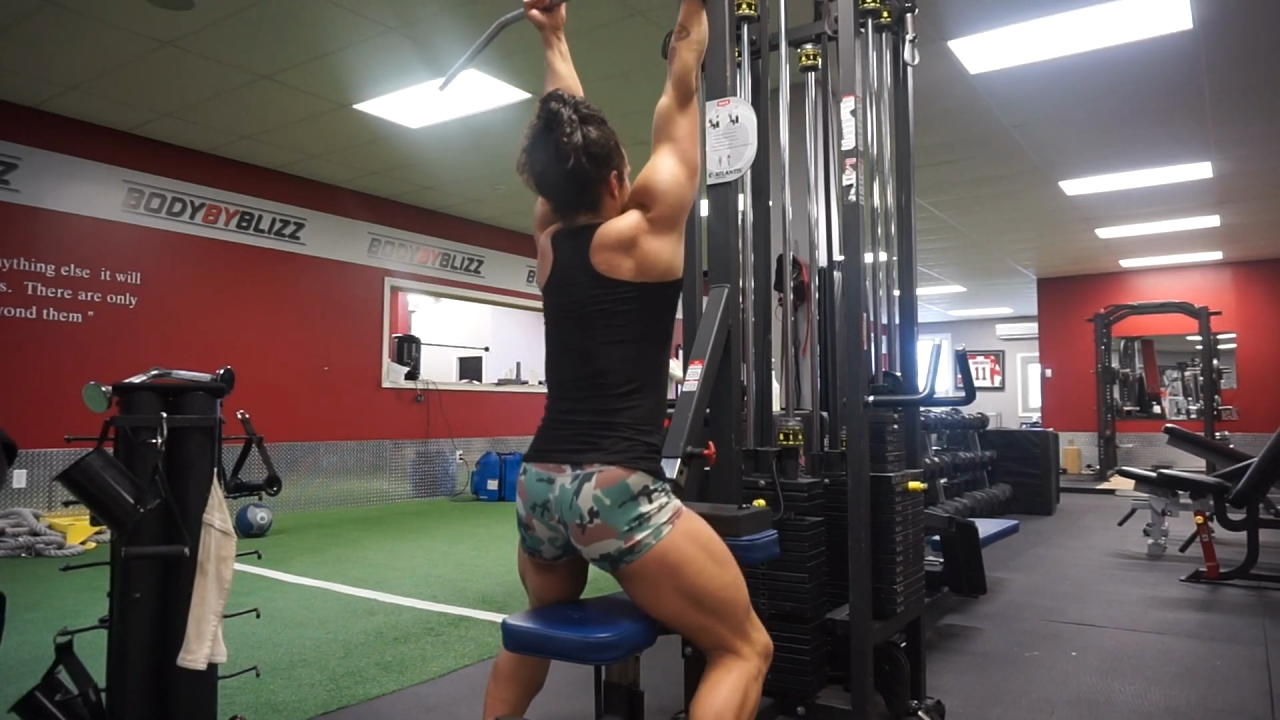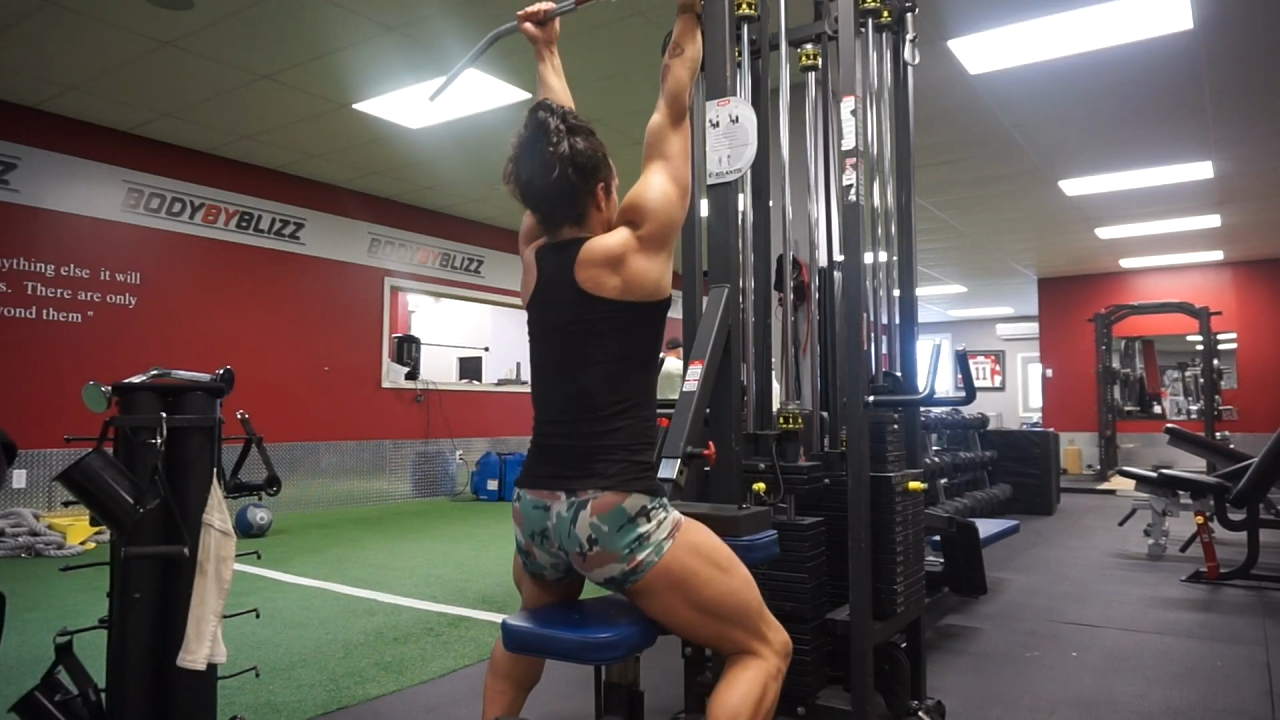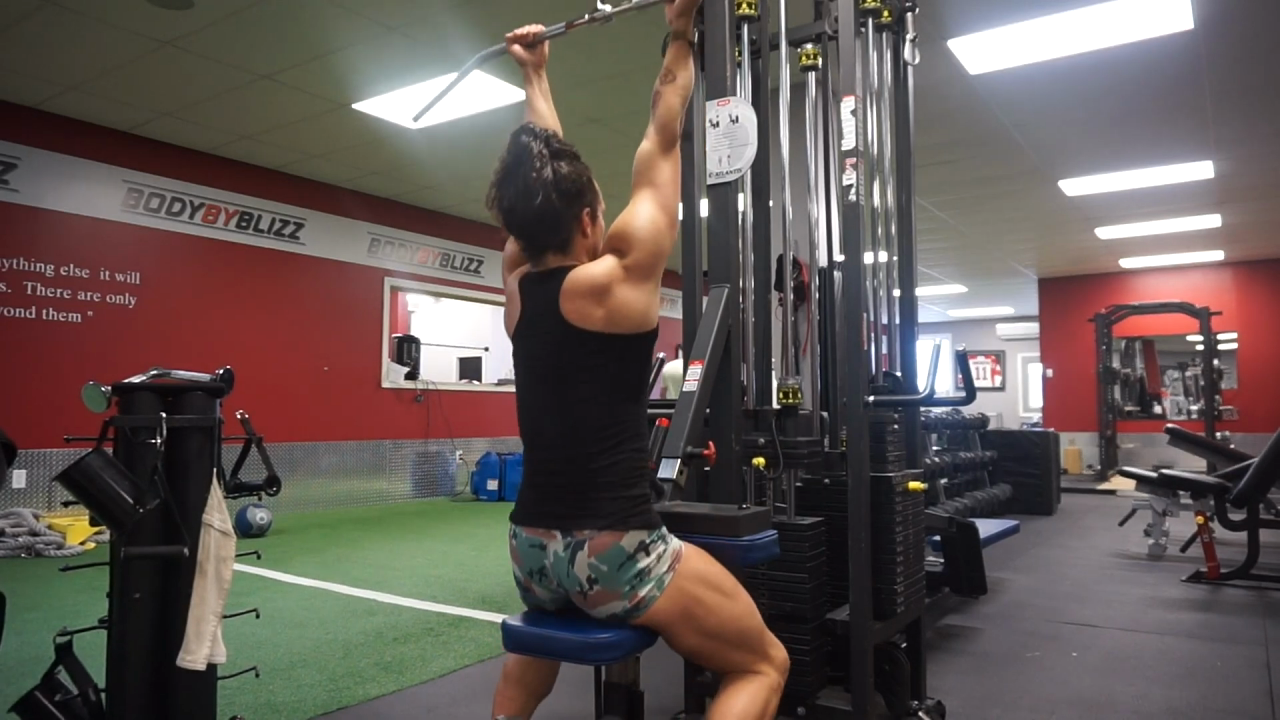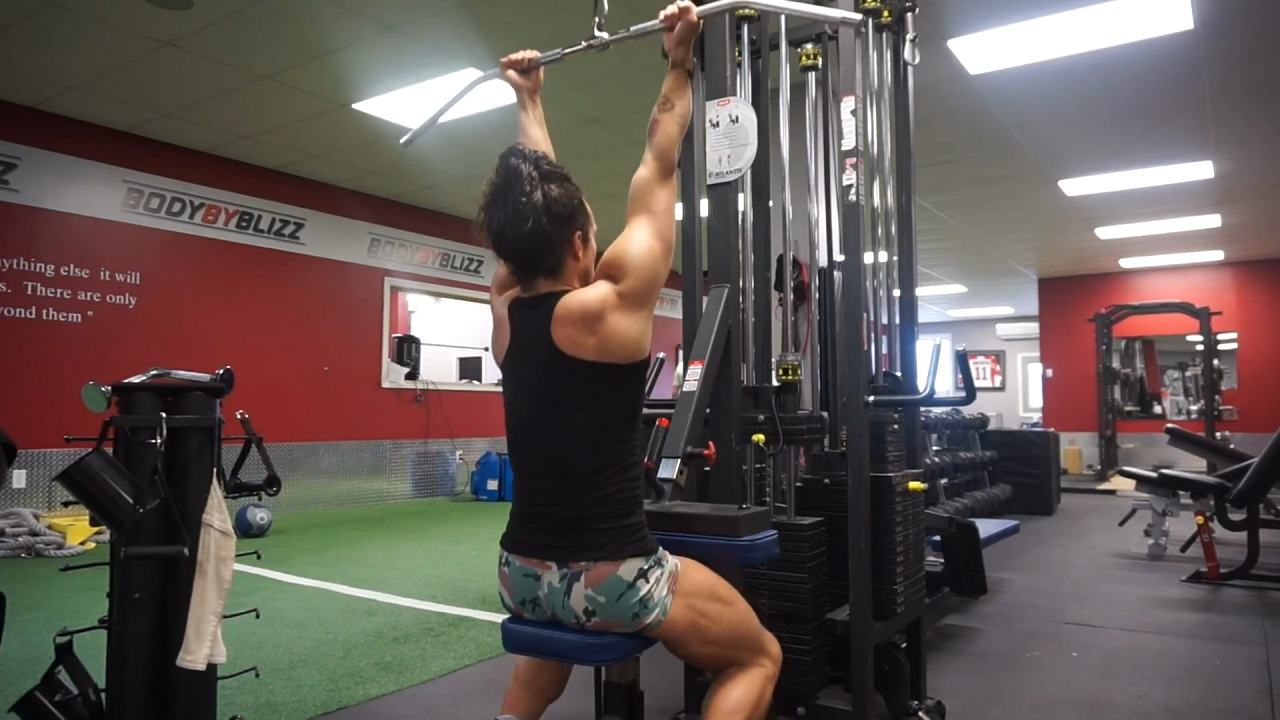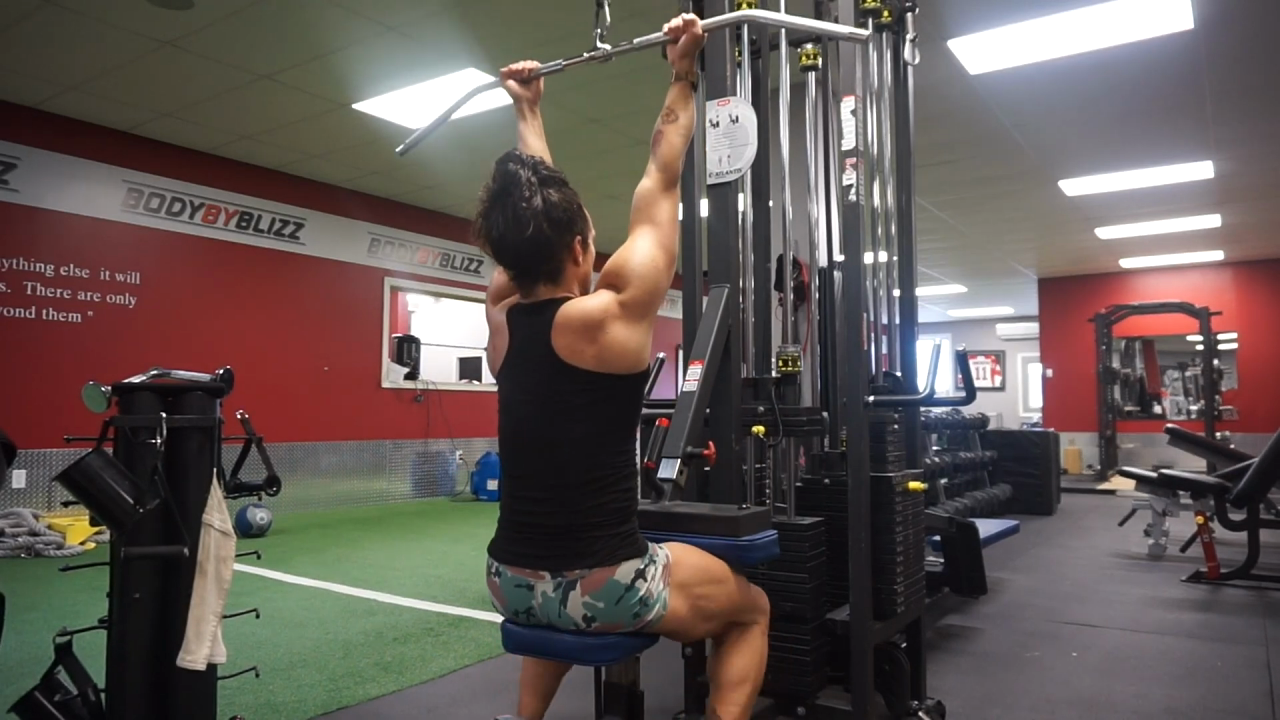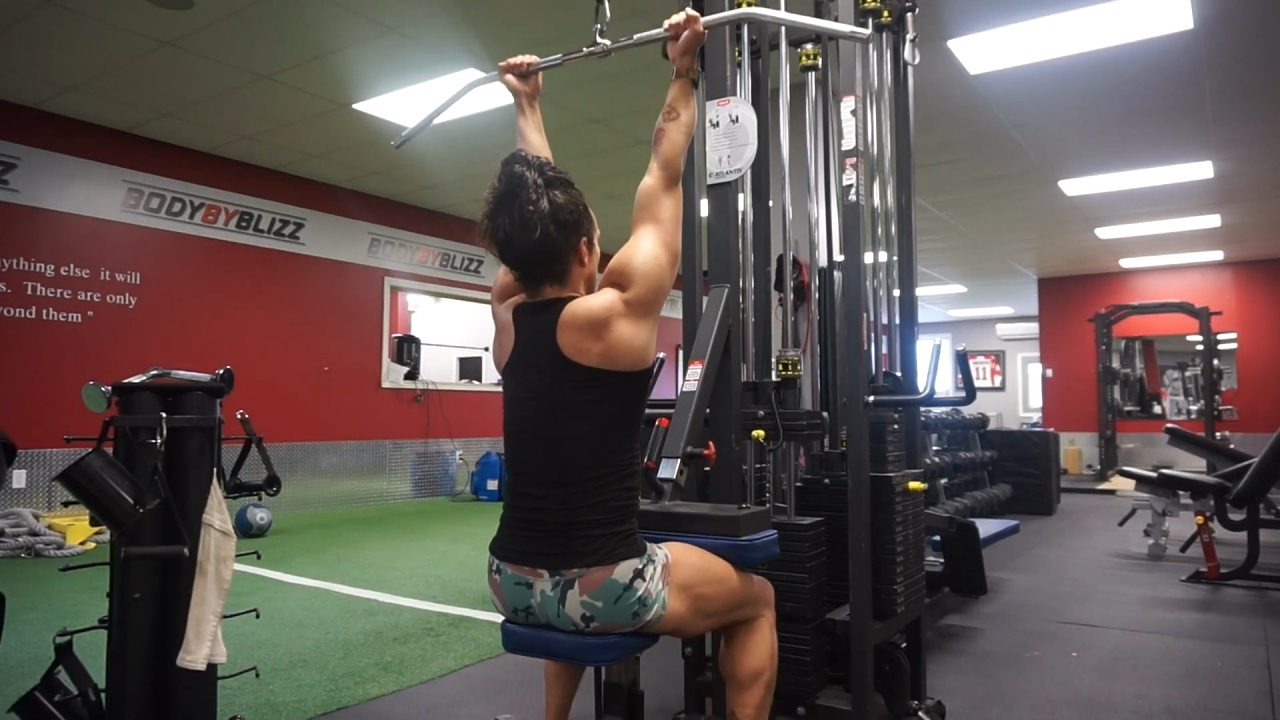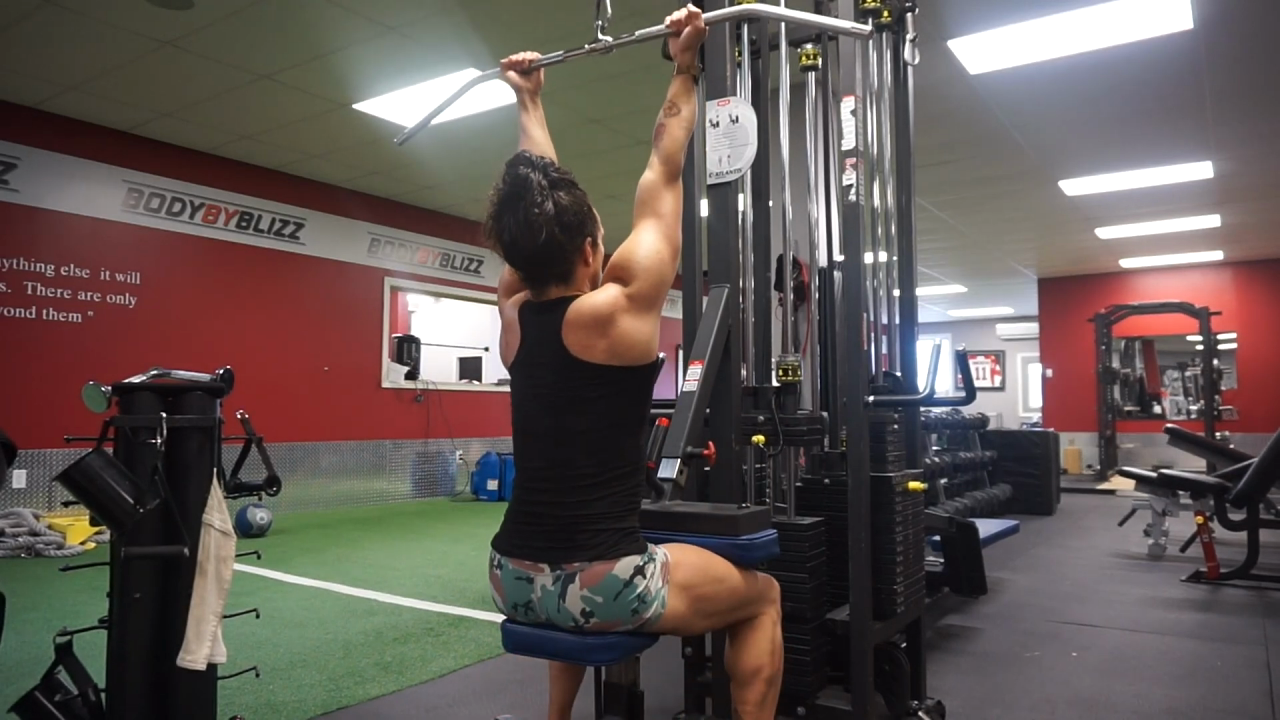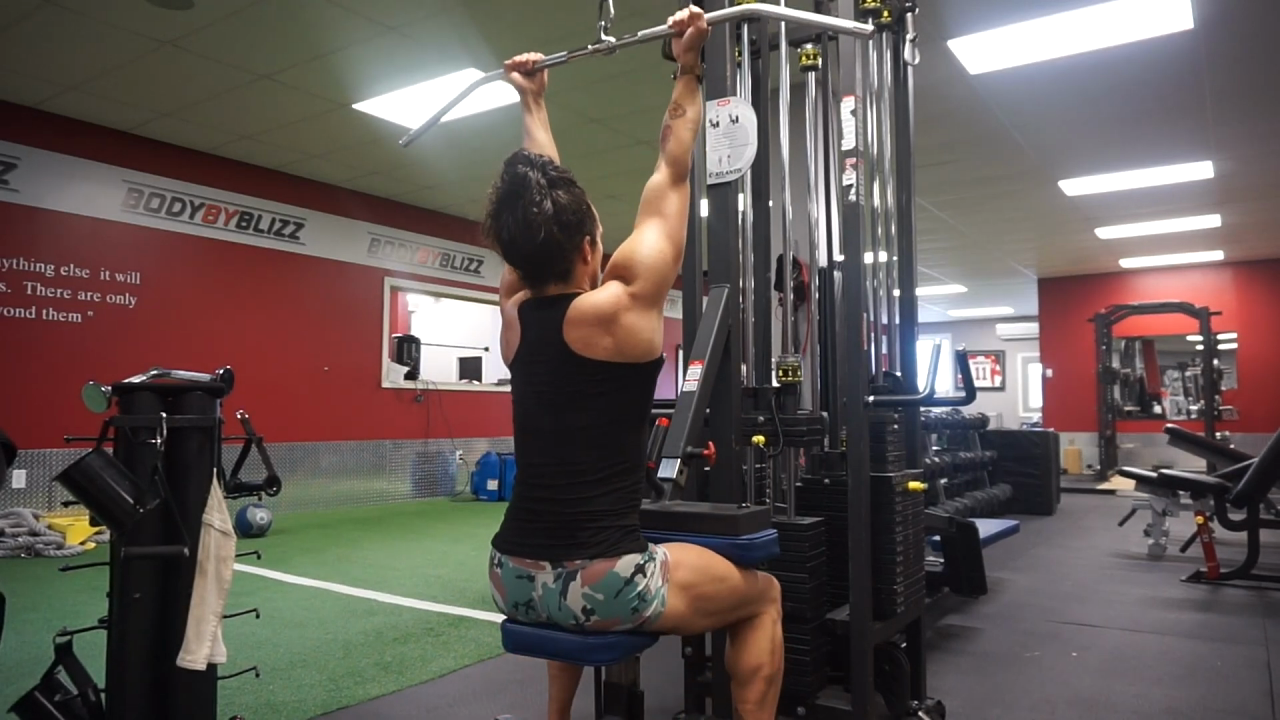
dt=0.2s
person 1, frame 1
left shoulder: (548, 240)
right shoulder: (643, 231)
left elbow: (566, 130)
right elbow: (679, 99)
left hip: (541, 484)
right hip: (616, 491)
right knee: (744, 650)
person 1, frame 2
left shoulder: (532, 254)
right shoulder: (629, 250)
left elbow: (554, 149)
right elbow: (671, 118)
left hip: (537, 508)
right hip: (614, 513)
right knee: (765, 649)
person 1, frame 3
left shoulder: (517, 282)
right shoulder: (613, 281)
left elbow: (542, 172)
right elbow: (660, 146)
left wrist: (534, 76)
left hip: (533, 547)
right hip: (610, 550)
person 1, frame 4
left shoulder: (505, 307)
right shoulder: (609, 307)
left elbow: (535, 193)
right elbow: (657, 173)
left wrist: (528, 100)
right wrist: (680, 65)
left hip: (521, 577)
right hip: (605, 580)
left knee: (560, 621)
right knee: (756, 654)
person 1, frame 5
left shoulder: (501, 313)
right shoulder: (612, 314)
left elbow: (530, 205)
right elbow: (661, 181)
left wrist: (528, 109)
right wrist: (683, 76)
left hip: (511, 583)
right hip: (599, 586)
right knee: (750, 606)
person 1, frame 6
left shoulder: (507, 313)
right shoulder: (617, 312)
left elbow: (533, 199)
right elbow: (663, 181)
left wrist: (526, 106)
right wrist: (685, 75)
left hip: (513, 584)
right hip: (596, 589)
right knee: (756, 598)
person 1, frame 7
left shoulder: (514, 310)
right shoulder: (620, 308)
left elbow: (538, 193)
right elbow: (663, 174)
left wrist: (528, 103)
right wrist: (685, 70)
left hip: (513, 580)
right hip: (598, 585)
right knee: (760, 596)
person 1, frame 8
left shoulder: (512, 310)
right shoulder: (622, 305)
left elbow: (537, 204)
right elbow: (672, 175)
left wrist: (532, 103)
right wrist: (688, 71)
left hip: (513, 579)
right hip: (598, 582)
right knee: (762, 596)
